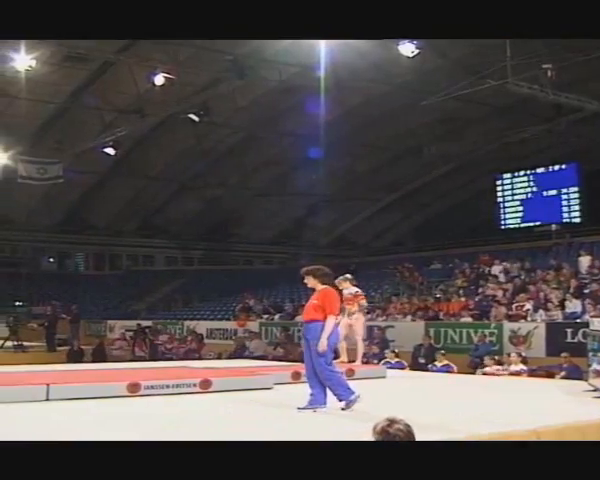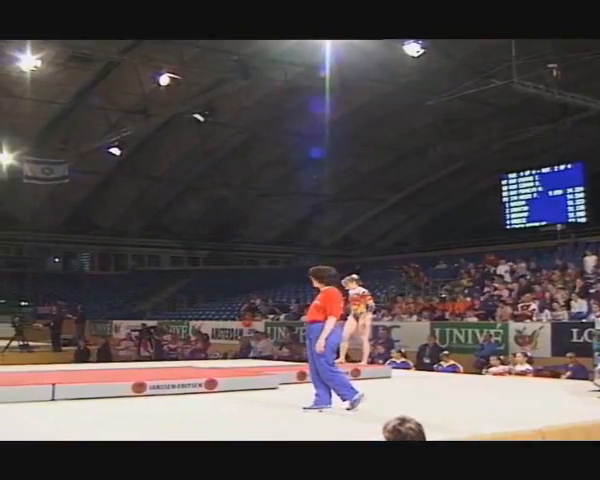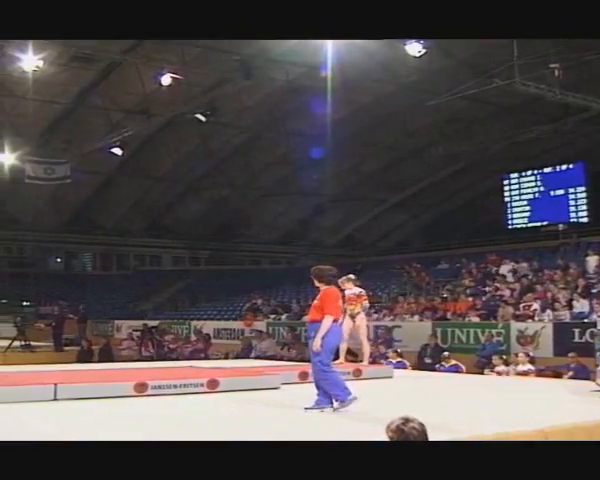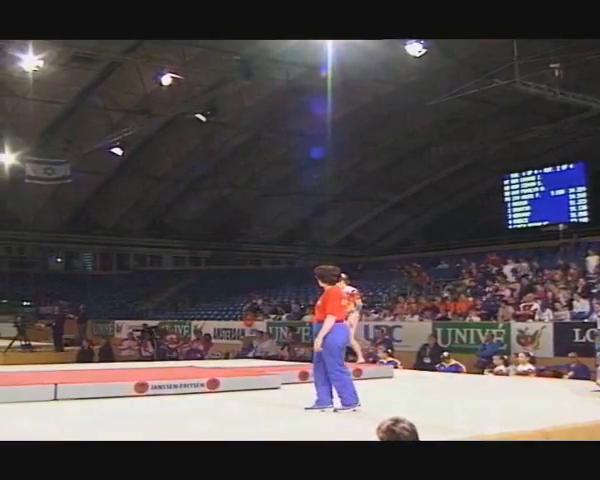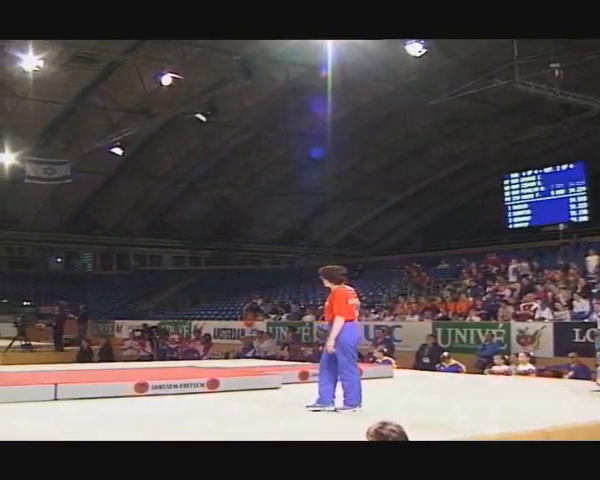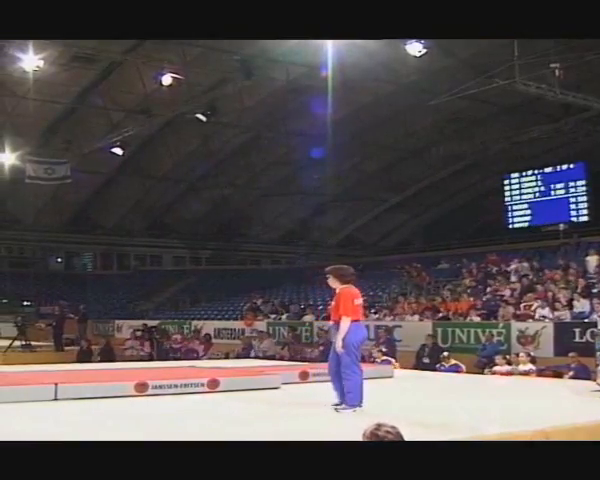
dt=0.3s
person 1, frame 1
left shoulder: (329, 293)
right shoulder: (316, 294)
left elbow: (331, 317)
left wrist: (324, 338)
right wrist: (305, 336)
left hip: (323, 332)
right hip: (310, 332)
left knee: (324, 368)
right knee: (312, 370)
left ankle: (348, 395)
right ankle: (317, 401)
person 1, frame 2
left shoulder: (332, 293)
right shoulder: (323, 293)
left elbow: (332, 318)
left wrist: (322, 338)
left hip: (325, 333)
right hip: (314, 333)
left knee: (327, 368)
right knee: (316, 369)
left ankle: (352, 395)
right ankle: (322, 401)
person 1, frame 3
left shoulder: (330, 293)
right shoulder: (325, 292)
left elbow: (329, 317)
left wrist: (318, 337)
left hip: (325, 333)
right hip: (319, 332)
left knee: (322, 368)
right knee: (318, 369)
left ankle: (345, 396)
right ankle: (324, 401)
person 1, frame 4
left shoulder: (333, 293)
right shoulder: (332, 292)
left elbow: (331, 318)
left wrist: (319, 337)
left hip: (332, 333)
right hip: (329, 333)
left knee: (336, 369)
right knee: (320, 368)
left ankle: (350, 401)
right ankle: (324, 401)
person 1, frame 5
left shoulder: (339, 293)
right shoulder: (343, 291)
left elbow: (340, 318)
left wrist: (331, 338)
left hip: (344, 332)
right hip: (342, 332)
left knee: (347, 368)
right knee: (327, 366)
left ankle: (353, 402)
right ankle: (325, 401)
person 1, frame 6
left shoulder: (345, 292)
right shoulder: (351, 291)
left elbow: (346, 318)
left wrist: (339, 338)
left hip: (349, 332)
right hip: (351, 331)
left knee: (349, 368)
right knee: (335, 366)
left ankle: (353, 402)
right ankle: (345, 398)
